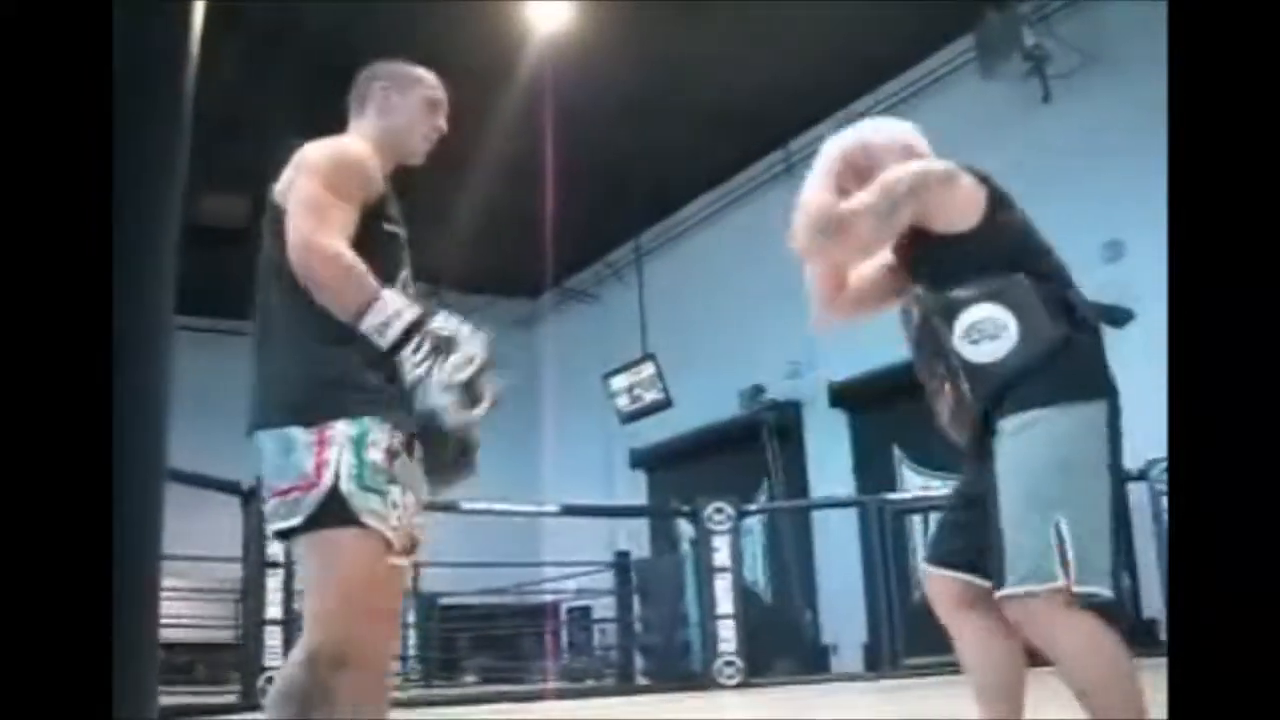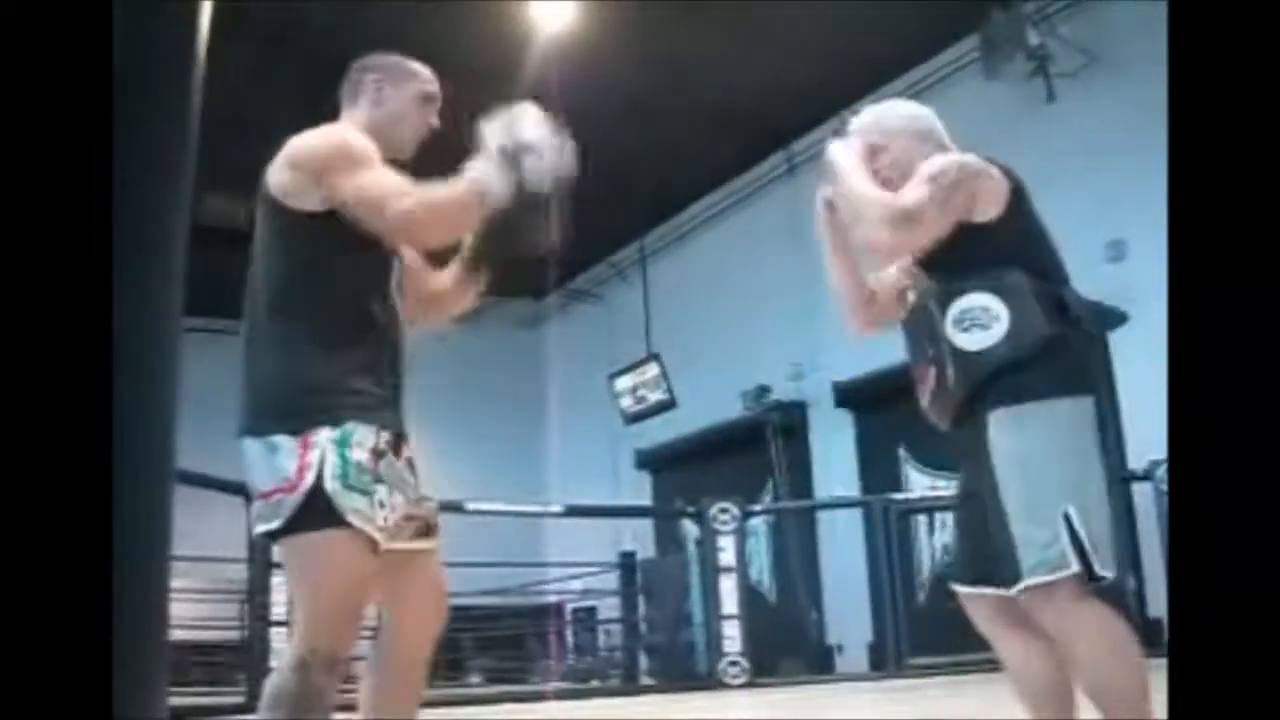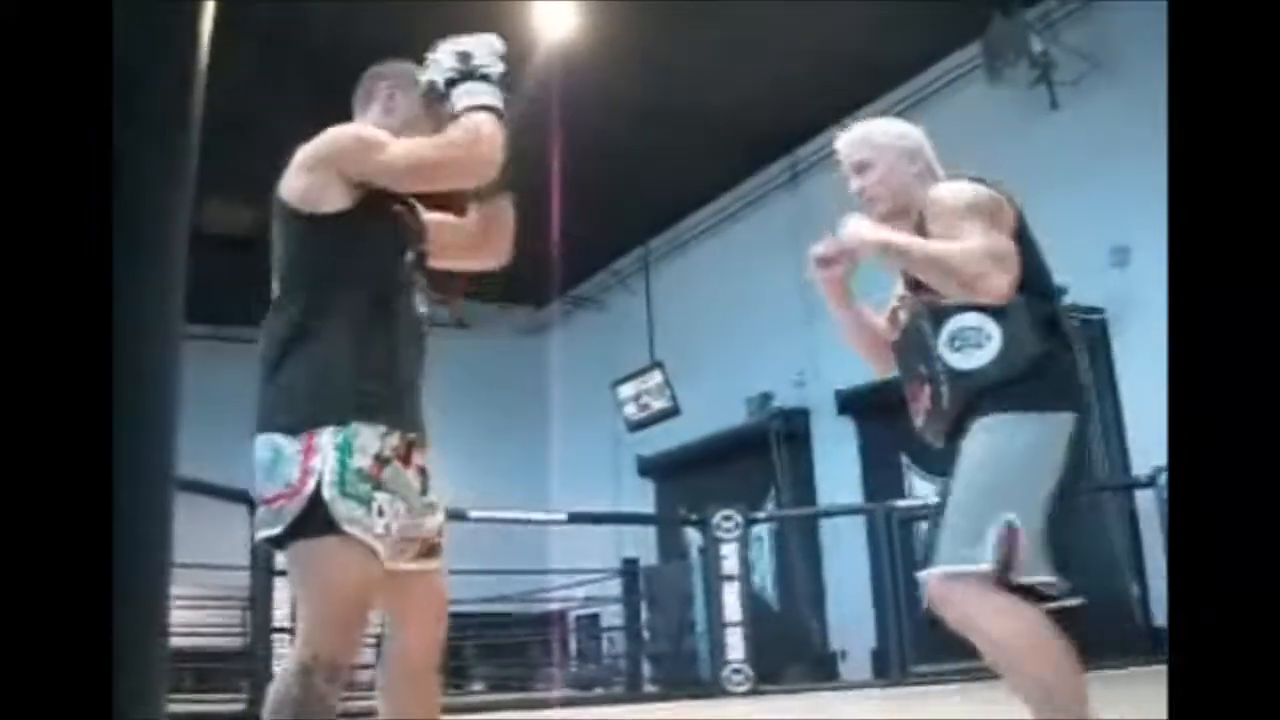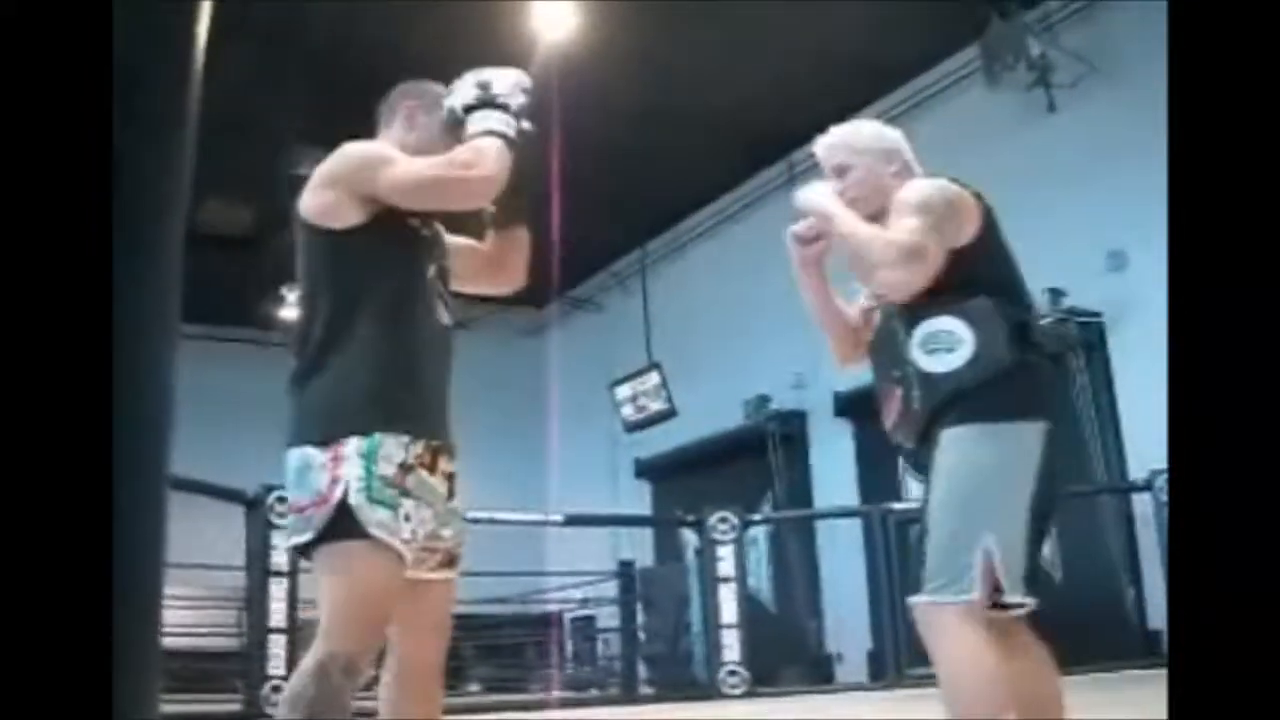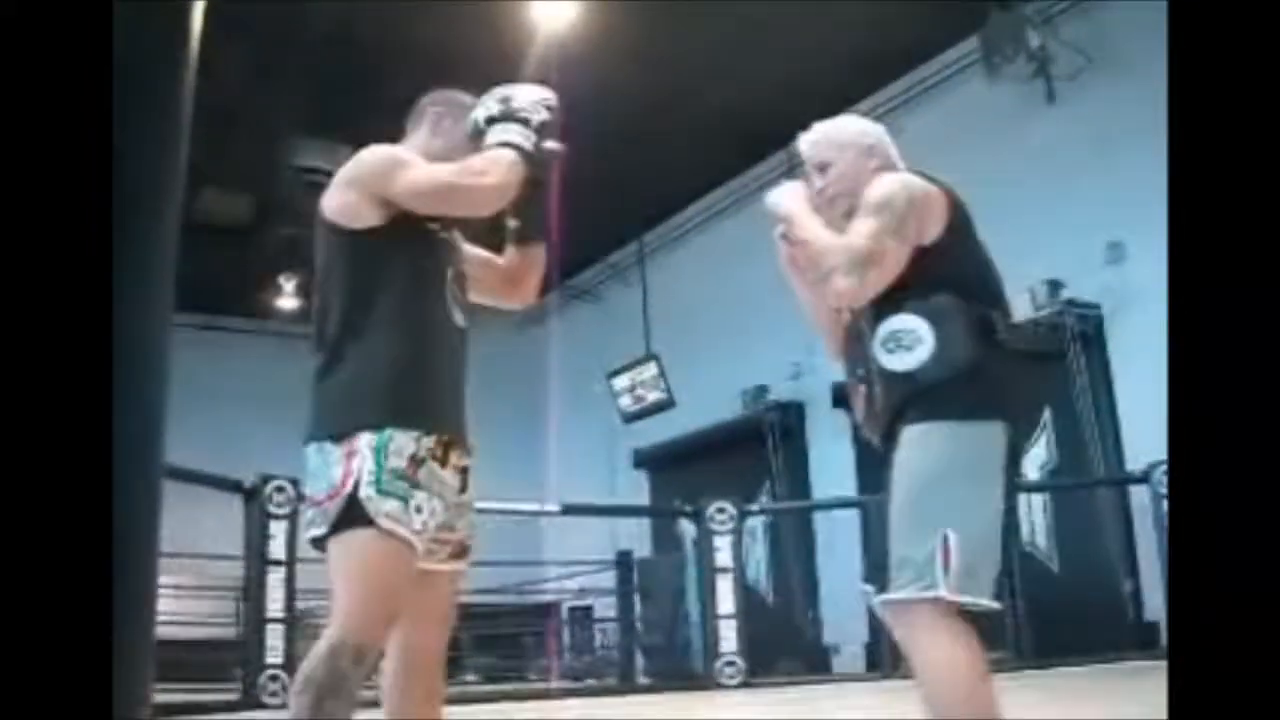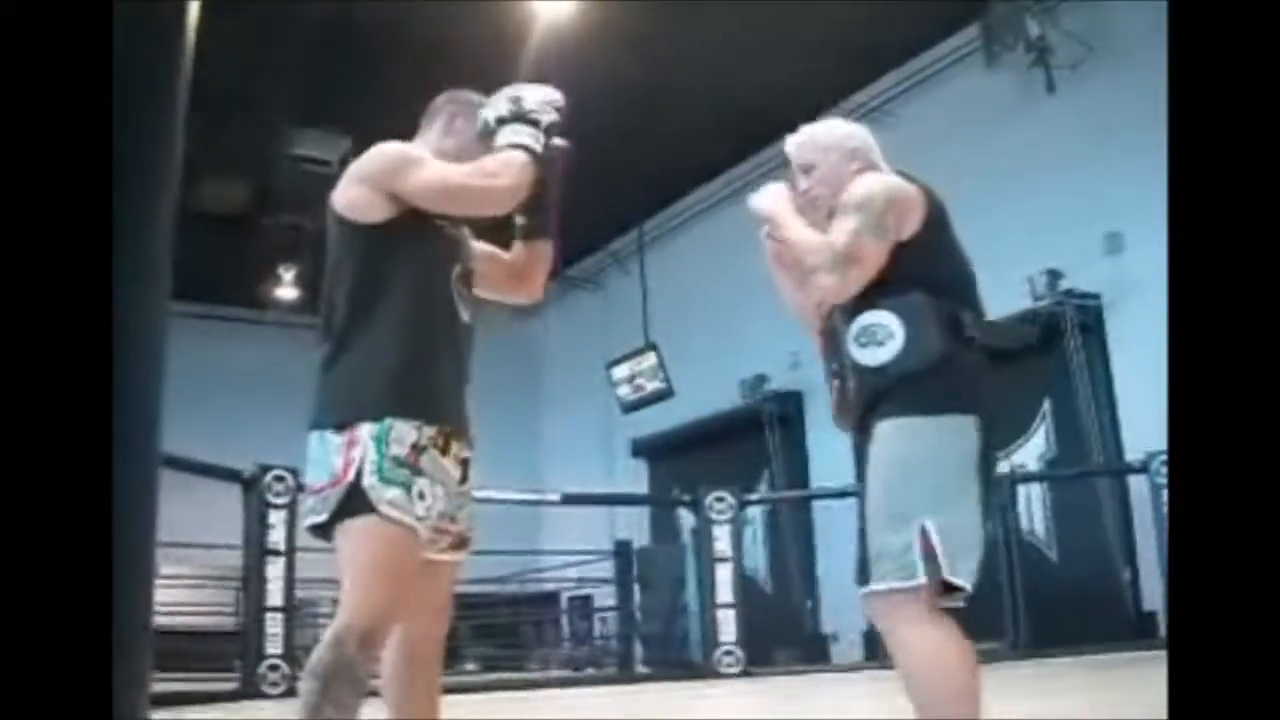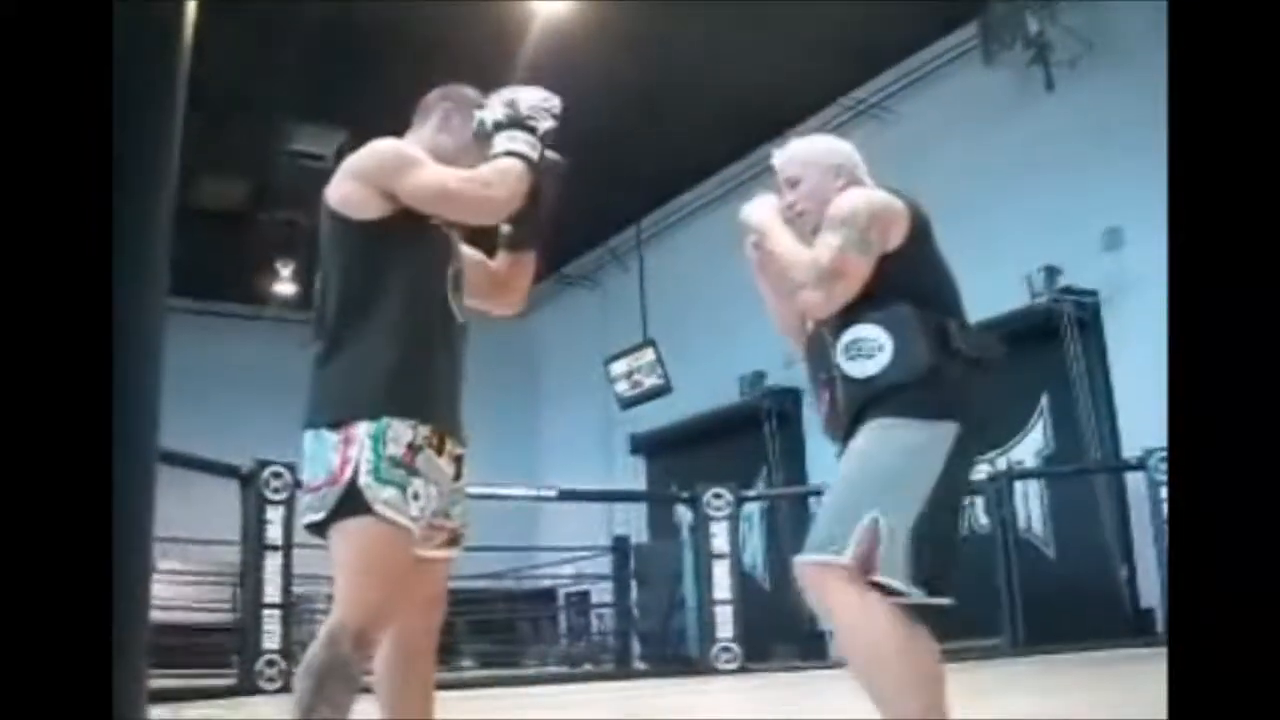
dt=0.2s
person 1, frame 1
left shoulder: (373, 198)
right shoulder: (337, 159)
right elbow: (316, 253)
left wrist: (426, 406)
right wrist: (416, 333)
left hip: (362, 419)
right hip: (329, 416)
left knee: (373, 633)
right knee: (336, 636)
person 1, frame 2
left shoulder: (368, 199)
right shoulder: (327, 148)
left elbow: (433, 302)
right elbow: (417, 218)
left wrist: (494, 211)
right wrist: (499, 166)
left hip: (364, 422)
right hip: (320, 419)
left knee: (418, 611)
right knee: (326, 639)
person 1, frame 3
left shoulder: (397, 208)
right shoulder: (340, 149)
left elbow: (490, 246)
right elbow: (468, 160)
left wrist: (497, 173)
right wrist: (478, 88)
left hip: (387, 432)
right hip: (330, 427)
left knee: (422, 627)
right knee: (330, 641)
person 1, frame 4
left shoulder: (418, 229)
right shoulder: (355, 166)
left elbow: (504, 273)
right elbow: (472, 178)
left wrist: (514, 191)
right wrist: (494, 117)
left hip: (417, 443)
right hip: (358, 437)
left knee: (423, 641)
right knee: (349, 642)
person 1, frame 5
left shoulder: (437, 235)
right shoulder: (376, 167)
left elbow: (517, 288)
right elbow: (483, 188)
left wrist: (531, 202)
right wrist: (513, 131)
left hip: (435, 439)
right hip: (374, 431)
left knee: (426, 633)
right knee: (360, 628)
person 1, frame 6
left shoulder: (446, 231)
right shoulder: (388, 164)
left elbow: (524, 282)
right elbow: (493, 188)
left wrist: (539, 202)
right wrist: (524, 133)
left hip: (436, 429)
right hip: (378, 422)
left knee: (425, 622)
right knee: (368, 614)
person 1, frame 7
left shoulder: (435, 227)
right shoulder: (382, 160)
left elbow: (505, 293)
right elbow: (487, 197)
left wrist: (527, 217)
right wrist: (519, 138)
left hip: (427, 426)
right hip: (371, 420)
left knee: (418, 618)
right knee: (362, 614)
person 2, frame 1
left shoulder: (929, 180)
right shoulder: (914, 245)
left elbow: (819, 239)
right elbow: (832, 301)
left wrist: (827, 163)
right wrist: (826, 199)
left hip: (1048, 401)
right hip: (1004, 419)
left knee: (1037, 602)
right knee: (953, 586)
person 2, frame 2
left shoulder: (956, 173)
right shoulder: (929, 232)
left elbow: (882, 233)
right elbow: (866, 313)
left wrist: (845, 163)
right wrist: (835, 226)
left hip: (1033, 396)
right hip: (991, 413)
left knee: (1053, 594)
right knee: (989, 600)
person 2, frame 3
left shoulder: (961, 199)
right shoulder: (918, 253)
left elbow: (992, 276)
right elbow: (888, 356)
left wrist: (879, 239)
right wrist: (833, 286)
left hip: (1020, 410)
right hip: (987, 422)
left knee: (957, 586)
right knee: (999, 604)
person 2, frame 4
left shoulder: (928, 197)
right shoulder: (892, 236)
left elbow: (897, 272)
right elbow: (851, 347)
left wrist: (833, 215)
right wrist: (810, 268)
left hip: (990, 419)
right hip: (960, 428)
left knee: (947, 613)
right knee: (991, 620)
person 2, frame 5
left shoulder: (900, 192)
right shoulder: (882, 229)
left elbow: (848, 280)
right elbow: (847, 338)
left wrist: (795, 213)
right wrist: (795, 260)
left hip: (952, 416)
right hip: (935, 421)
left knee: (920, 610)
right knee: (927, 611)
person 2, frame 6
left shoulder: (880, 191)
right shoulder: (869, 227)
left elbow: (834, 278)
right elbow: (831, 326)
left wrist: (779, 211)
right wrist: (780, 258)
left hip: (925, 412)
right hip: (908, 416)
left knee: (903, 602)
right knee: (903, 603)
person 2, frame 7
left shoulder: (864, 206)
right shoulder: (849, 238)
left elbow: (819, 292)
right elbow: (812, 337)
left wrist: (768, 224)
right wrist: (765, 267)
left hip: (914, 415)
right hip: (895, 422)
left knee: (828, 574)
right knee: (881, 598)
